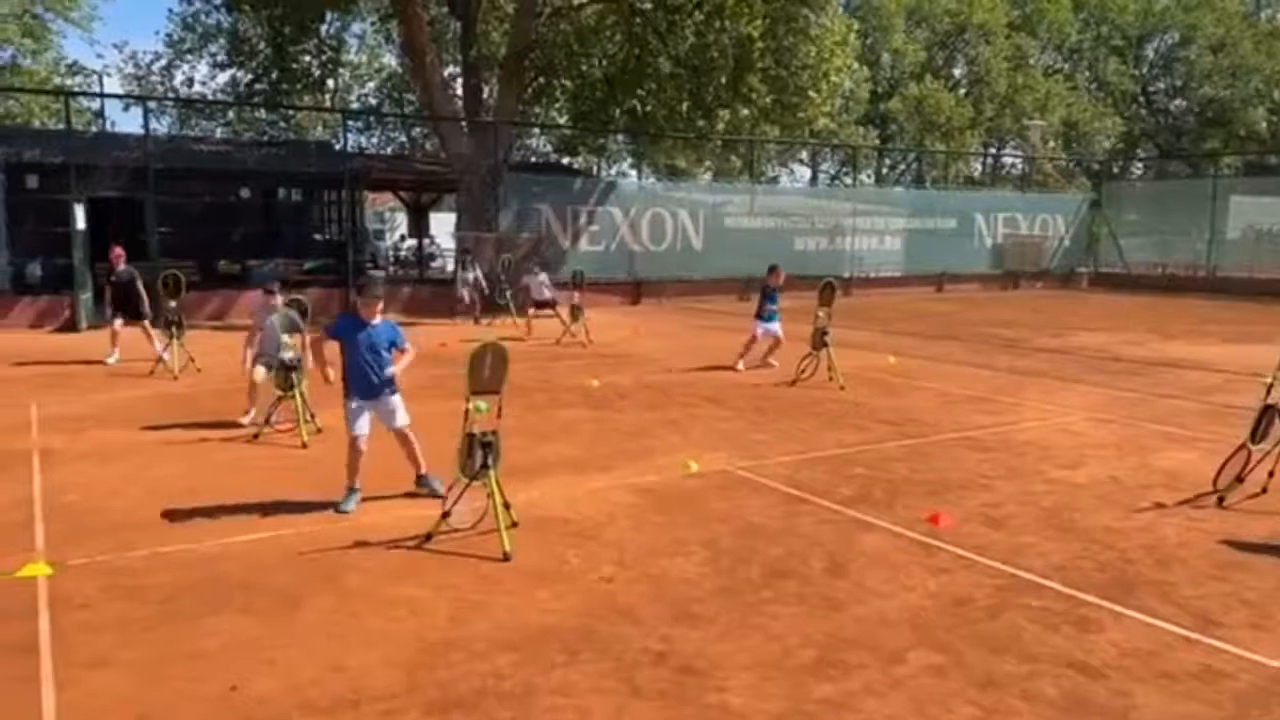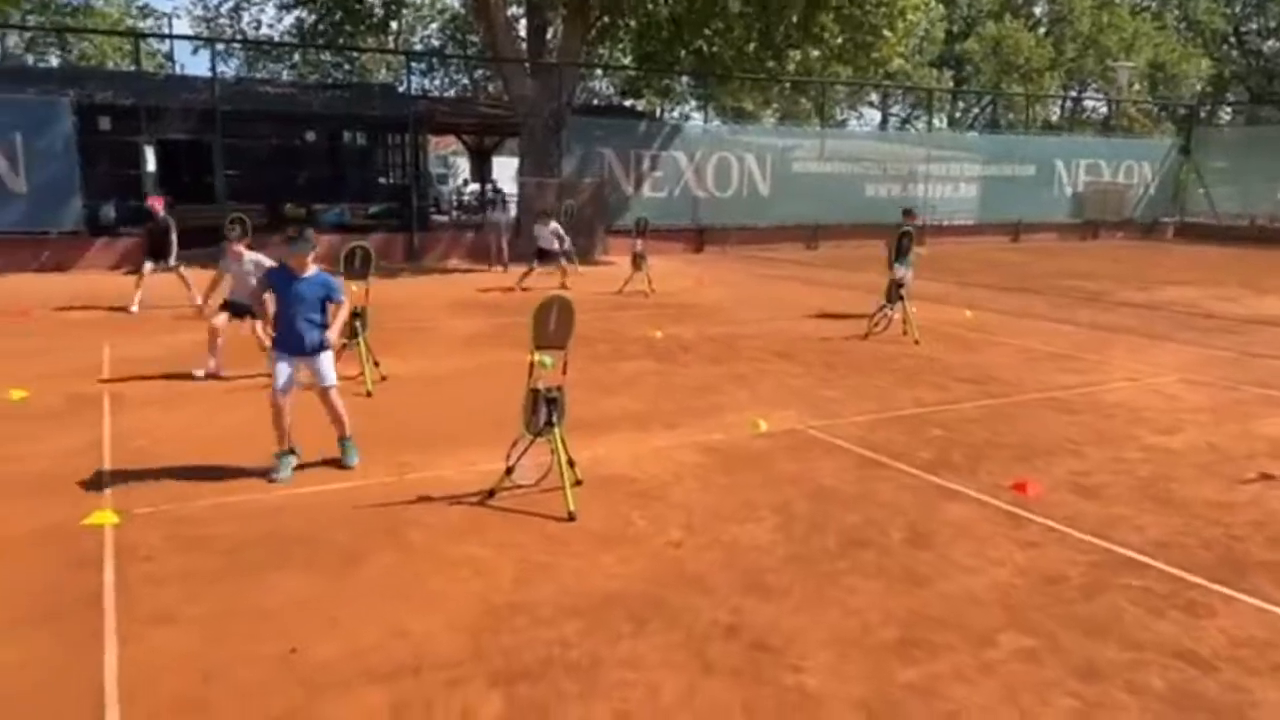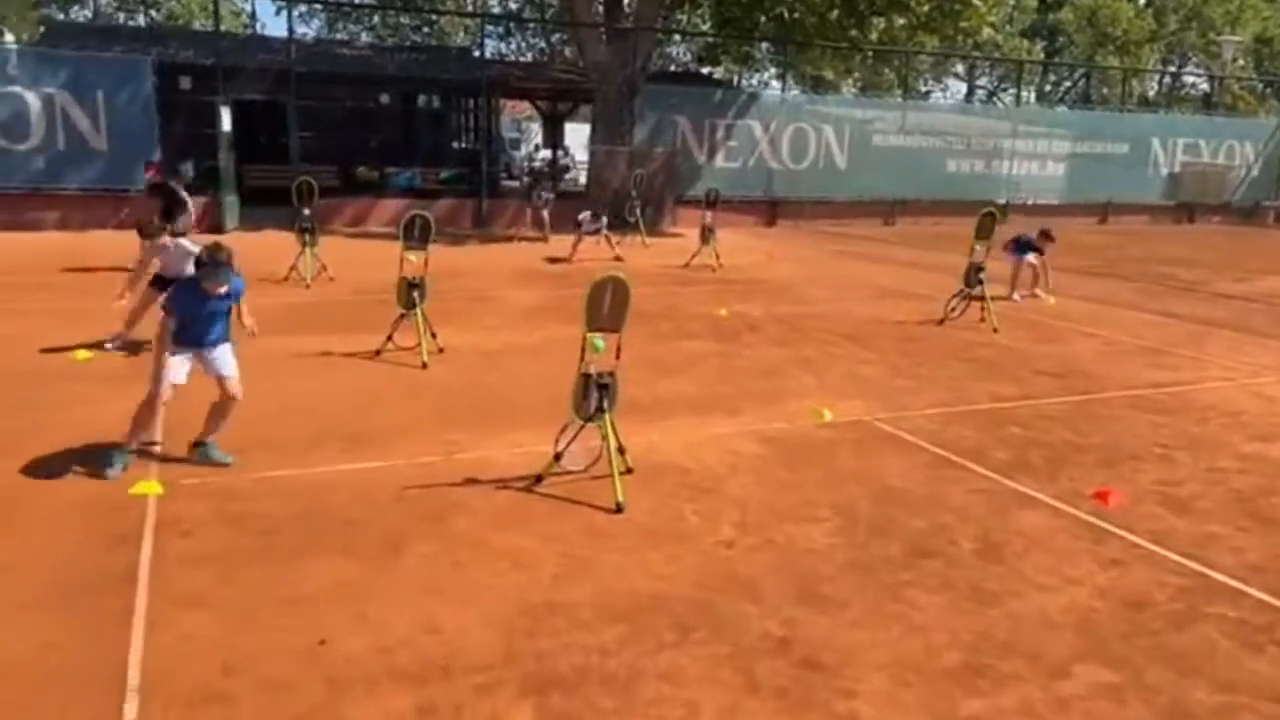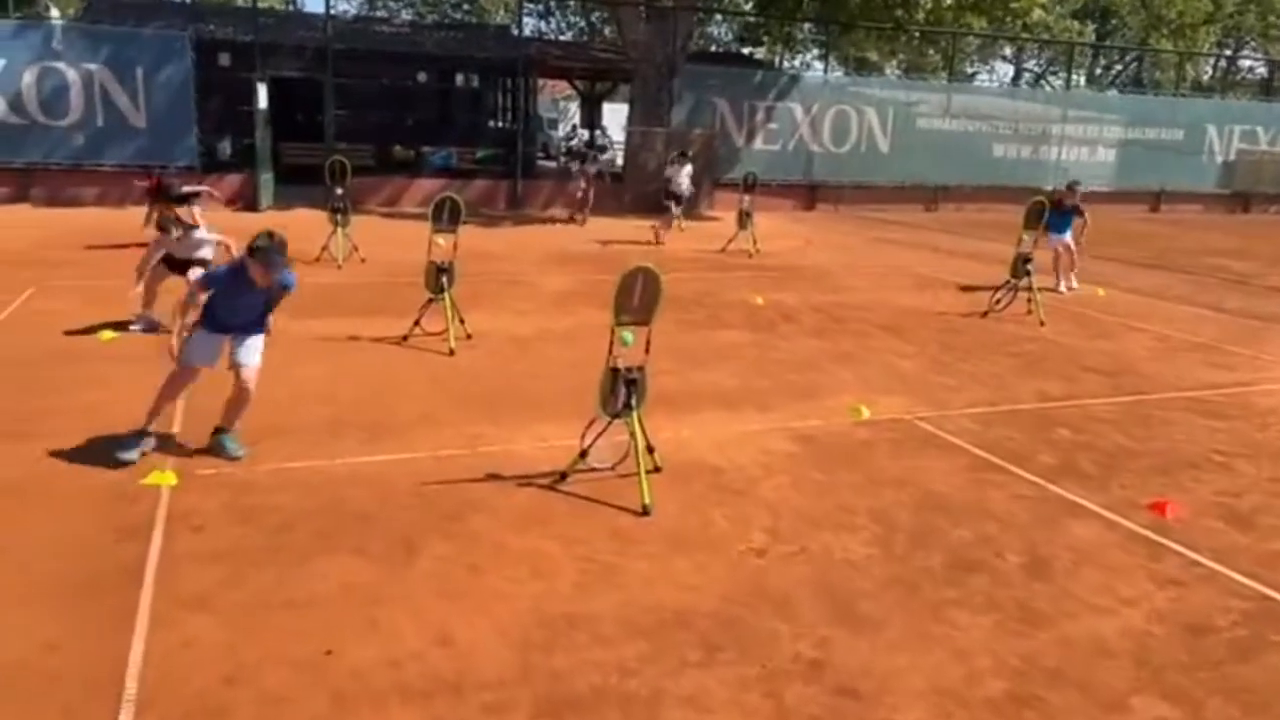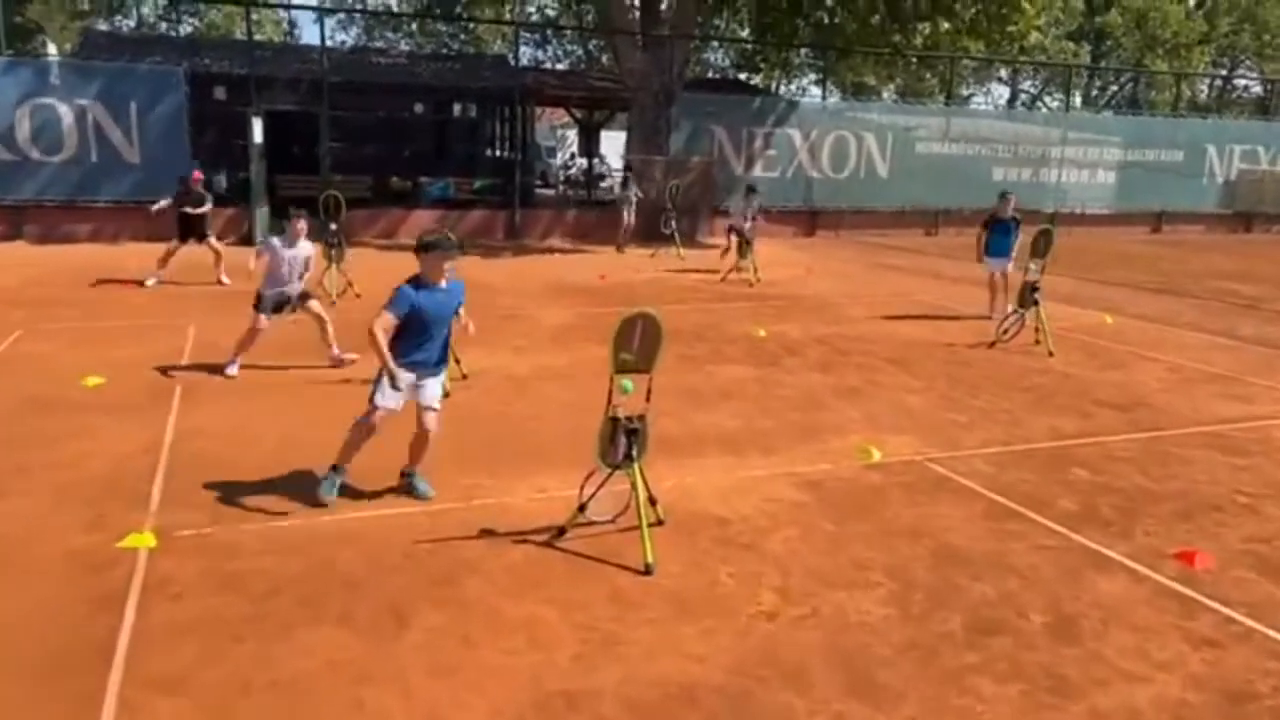
dt=0.5s
person 1, frame 1
left shoulder: (389, 327)
right shoulder: (344, 323)
left elbow: (408, 351)
right elbow: (317, 341)
left wrist: (397, 368)
right wrist: (325, 367)
left hip: (386, 392)
right hip: (357, 395)
left knee: (406, 435)
right knee: (358, 445)
left ankle: (422, 477)
right ankle: (353, 490)
person 1, frame 2
left shoulder: (325, 281)
right shoulder: (275, 274)
left elbow: (343, 304)
right elbow: (257, 295)
left wrist: (335, 330)
right wrist: (264, 320)
left hip: (317, 348)
right hip: (283, 349)
left knee: (329, 396)
right knee: (279, 402)
left ankle: (346, 440)
right ankle: (287, 454)
person 1, frame 3
left shoulder: (235, 285)
right shoulder: (182, 291)
right elbow: (165, 330)
left wrist: (244, 316)
right wrist: (160, 376)
left hip: (216, 343)
right hip: (180, 344)
left knee: (233, 393)
right knee: (158, 396)
left ankle: (203, 444)
right ankle: (126, 450)
person 1, frame 4
left shoulder: (285, 280)
right shoulder: (224, 275)
right elbow: (193, 294)
left wrist: (267, 317)
right wrist: (177, 333)
left hip: (250, 333)
right hip: (213, 327)
left knee: (247, 383)
right knee: (180, 378)
left ankle: (224, 433)
right ankle: (145, 434)
person 1, frame 5
left shoulder: (456, 287)
right shoulder: (408, 293)
right elbow: (376, 330)
left wrist: (465, 321)
right wrist: (390, 368)
left hip: (434, 369)
right hip: (401, 367)
left knee: (427, 427)
right knee: (372, 420)
left ankle: (410, 474)
right ankle: (337, 472)
